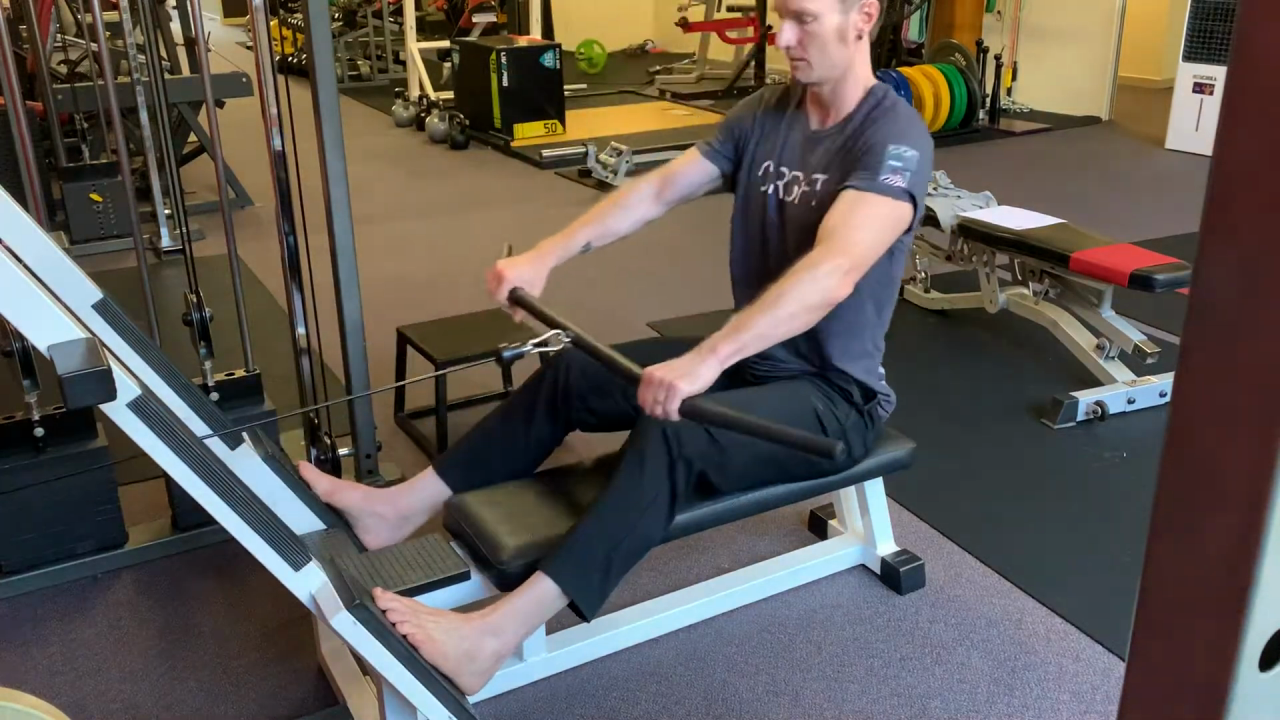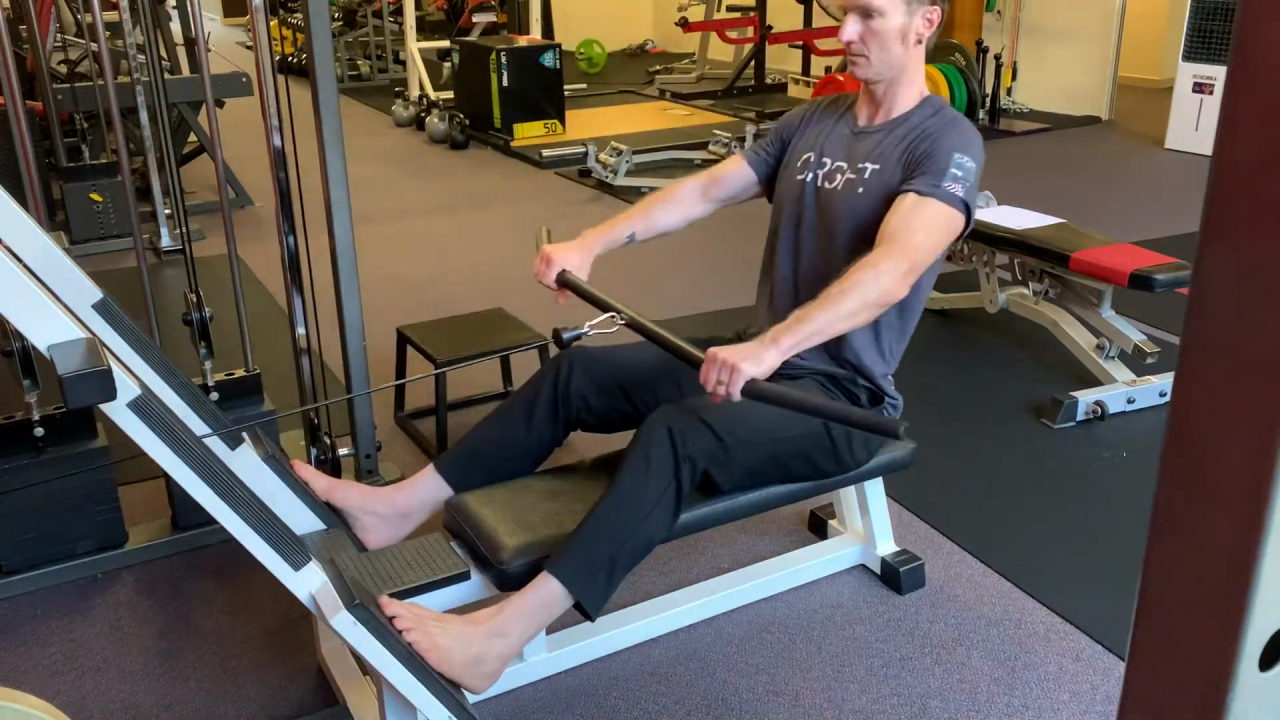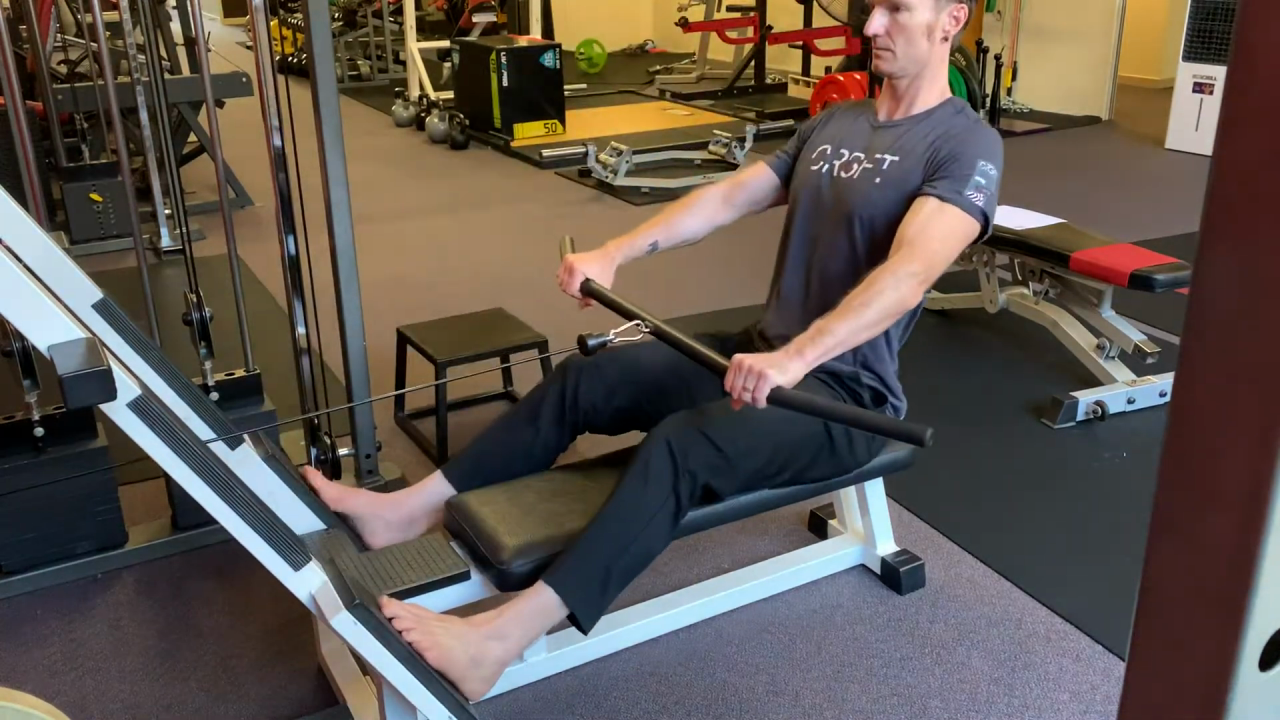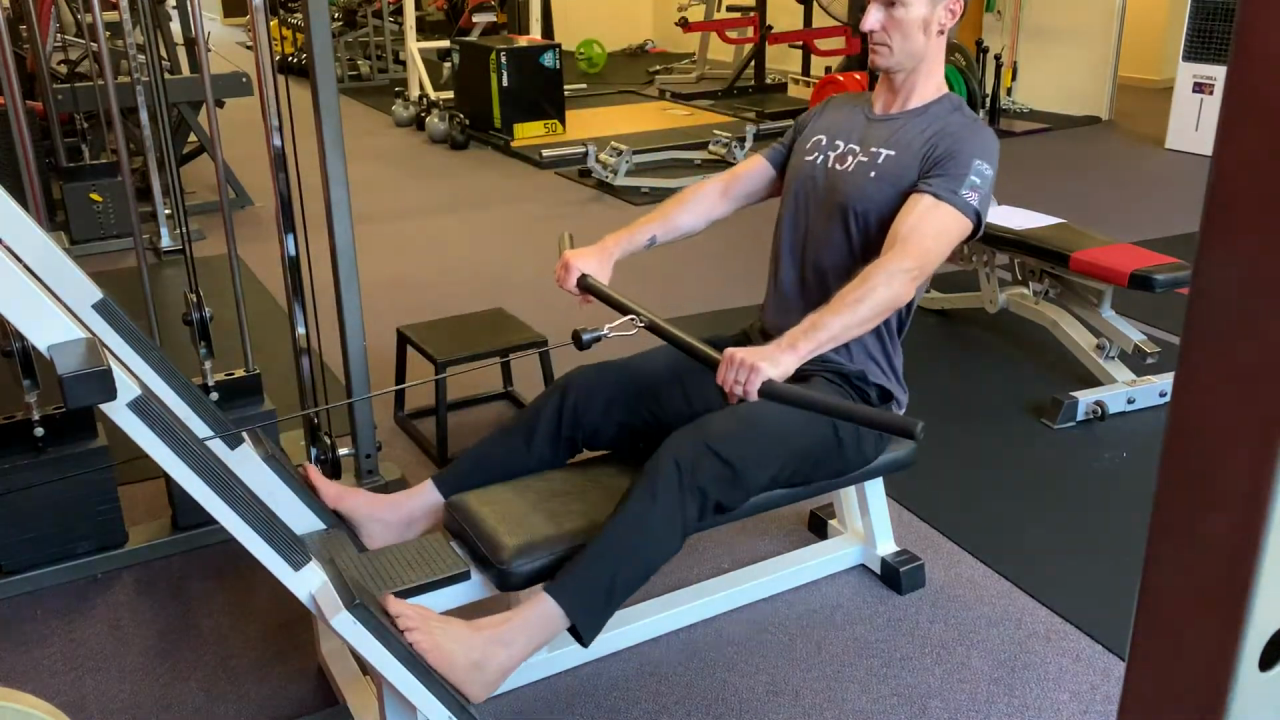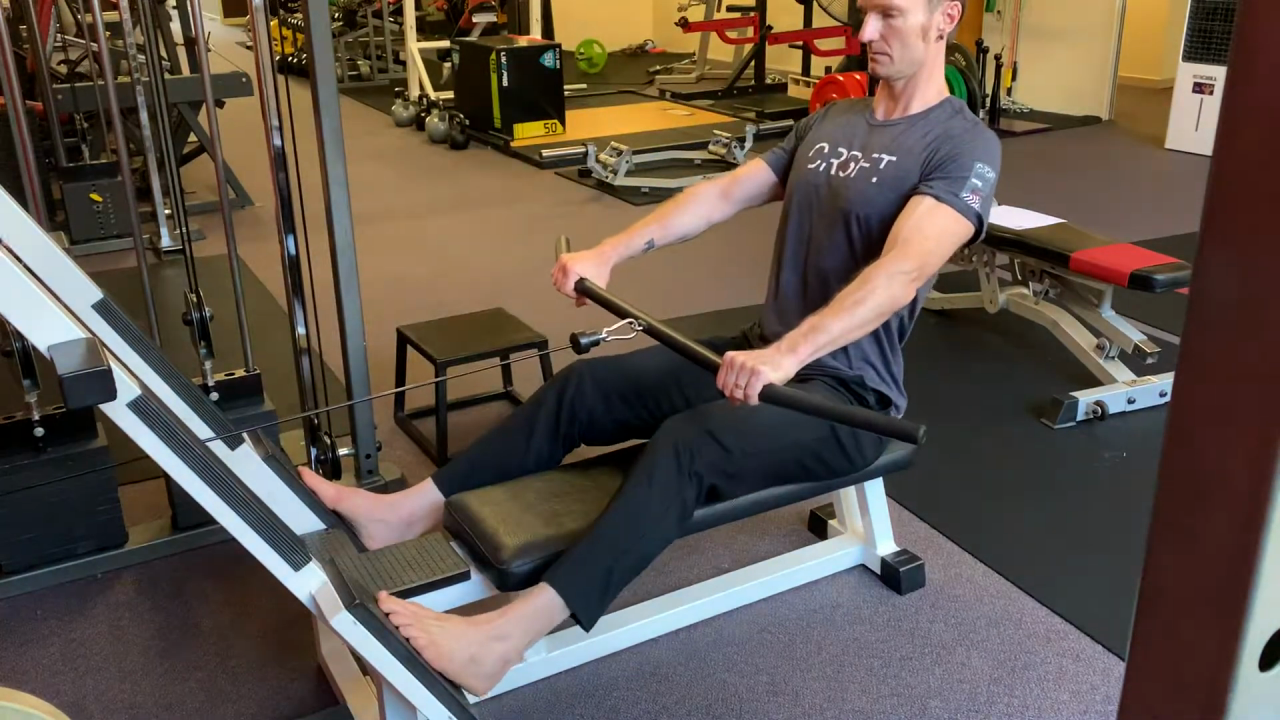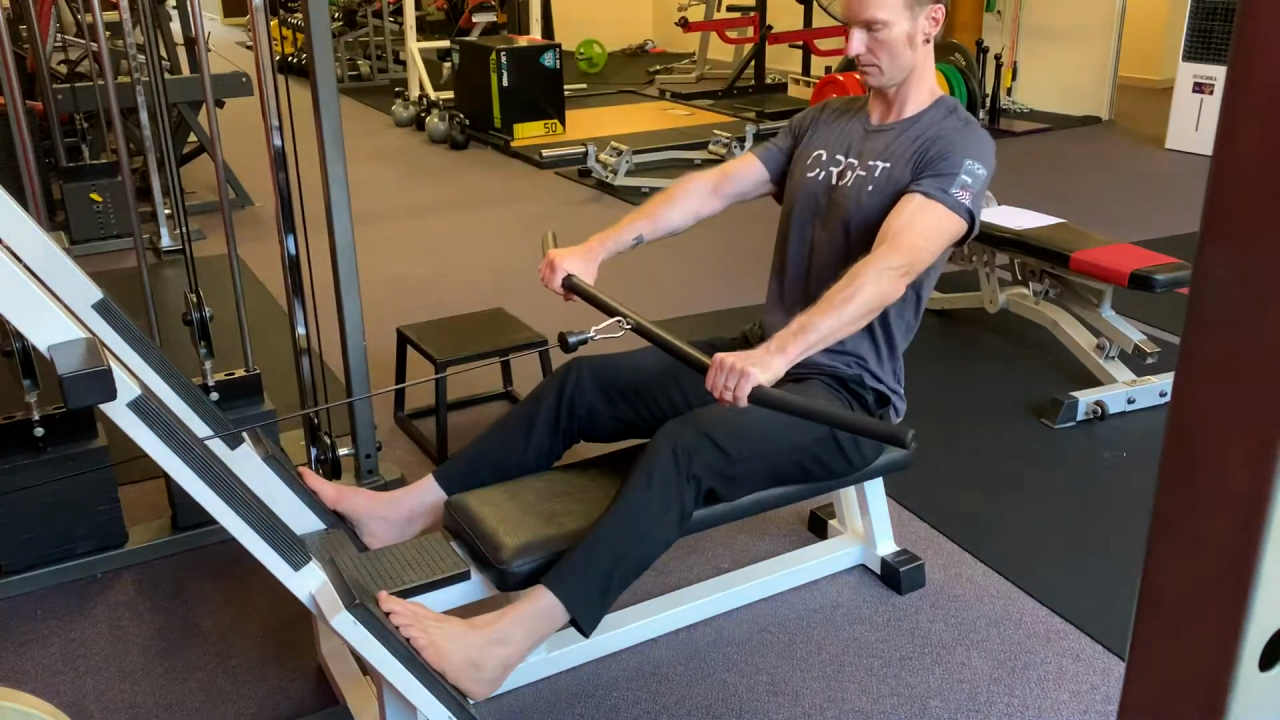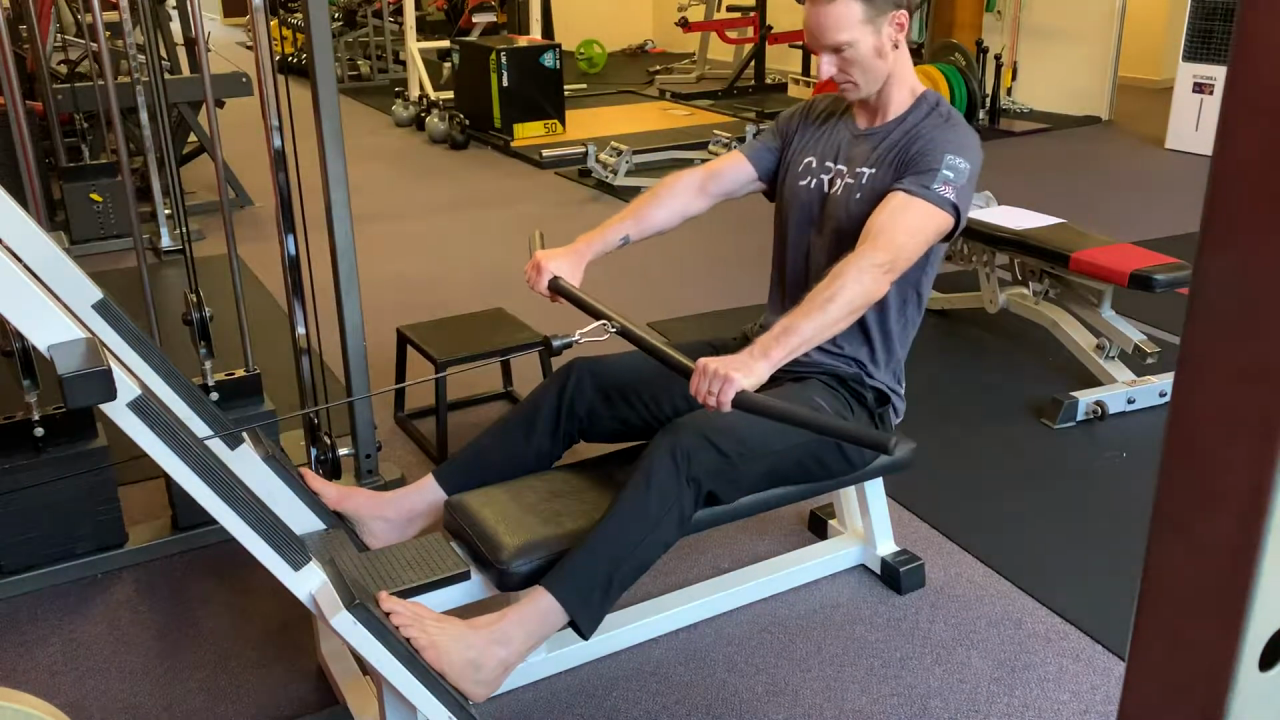
dt=0.3s
person 1, frame 1
left shoulder: (891, 137)
right shoulder: (765, 114)
left elbow: (829, 274)
right elbow: (657, 190)
left wrist: (704, 363)
right wrist: (545, 257)
left hip: (835, 396)
right hip: (754, 358)
left knee: (672, 435)
right knee: (571, 372)
left ankle: (495, 635)
right ankle: (401, 507)
person 1, frame 2
left shoulder: (944, 143)
right shoulder: (814, 121)
left elbow: (889, 272)
right elbow: (704, 191)
left wrist: (766, 348)
right wrist: (589, 245)
left hip: (844, 396)
right hip: (771, 357)
left knee: (678, 432)
right knee: (578, 373)
left ankle: (500, 636)
right ankle: (402, 506)
person 1, frame 3
left shoulder: (965, 145)
right shoulder: (834, 122)
left elbow: (906, 276)
right elbow: (729, 198)
left wrist: (793, 360)
right wrist: (612, 255)
left hip: (845, 391)
right hip: (764, 353)
left knee: (679, 446)
right knee: (583, 380)
left ankle: (500, 638)
right ankle: (408, 510)
person 1, frame 4
left shoulder: (959, 143)
right shoulder: (830, 115)
left elbow: (898, 272)
right elbow: (725, 191)
left wrist: (786, 352)
right wrist: (610, 250)
left hip: (848, 389)
right hip: (766, 352)
left knee: (690, 460)
right knee: (583, 397)
left ankle: (505, 645)
right ankle: (405, 511)
person 1, frame 5
left shoulder: (963, 147)
right shoulder: (831, 121)
left elbow: (898, 273)
right elbow: (724, 194)
left wrist: (786, 357)
right wrist: (608, 254)
left hip: (848, 393)
right hip: (765, 354)
left knee: (687, 445)
right knee: (582, 389)
left ankle: (504, 638)
right ankle: (408, 512)
person 1, frame 6
left shoulder: (954, 146)
right shoulder: (825, 121)
left elbow: (888, 270)
right elbow: (715, 187)
left wrist: (775, 356)
right wrist: (596, 249)
left hip: (848, 394)
right hip: (764, 355)
left knee: (686, 448)
right knee: (581, 384)
left ankle: (504, 642)
right ankle: (408, 509)
person 1, frame 7
left shoulder: (943, 146)
right shoulder: (811, 119)
left elbow: (872, 269)
right elbow: (701, 185)
left wrist: (757, 361)
right wrist: (581, 251)
left hip: (850, 392)
right hip: (774, 356)
left knee: (687, 450)
right knee: (581, 385)
left ankle: (503, 642)
right ankle: (407, 509)
